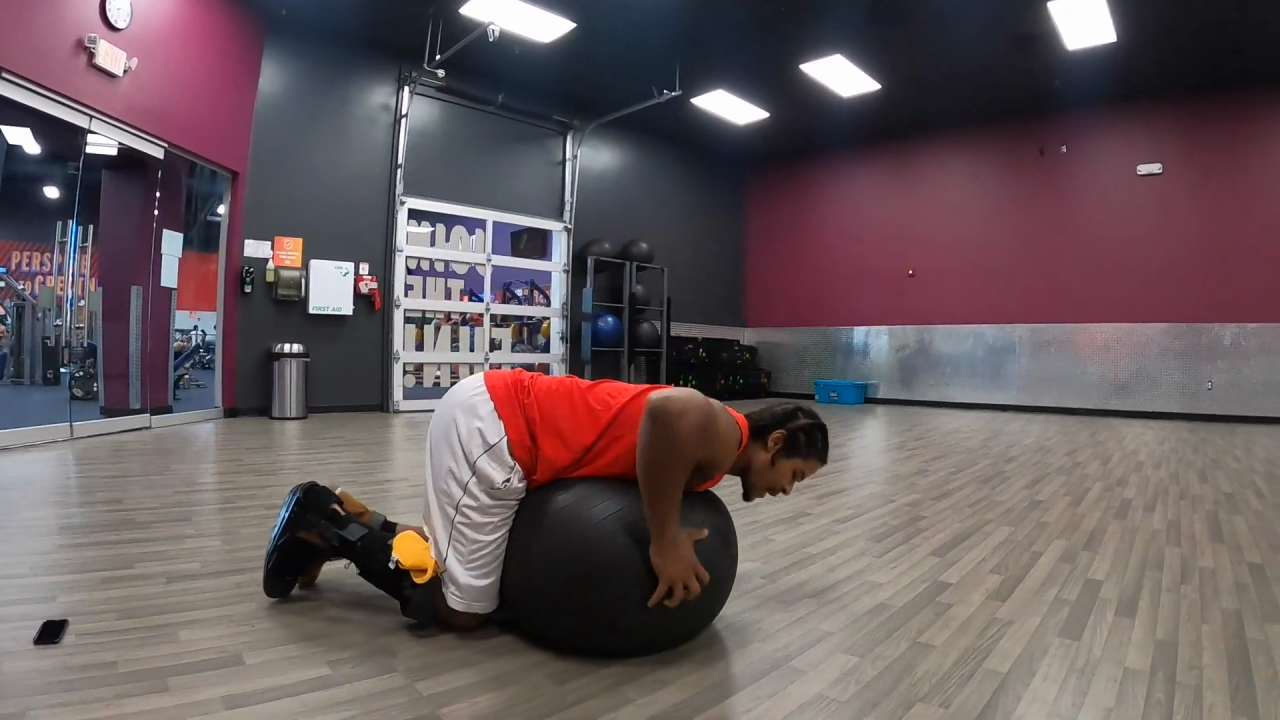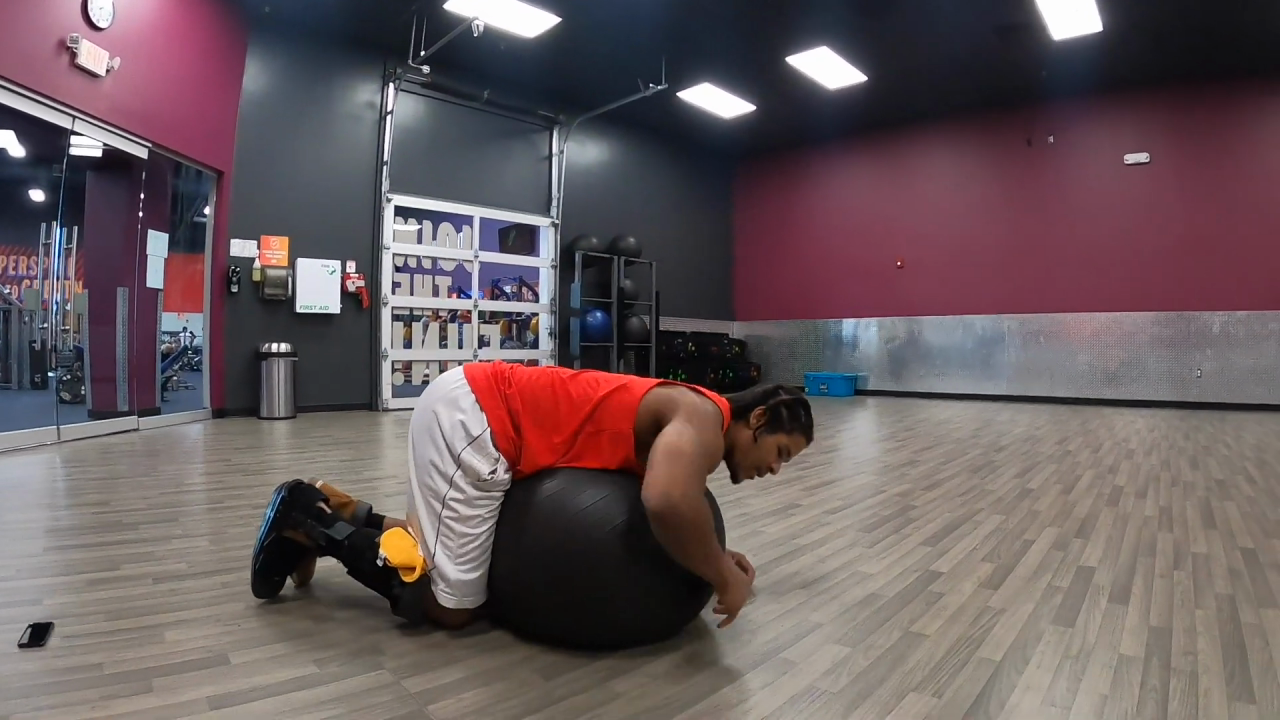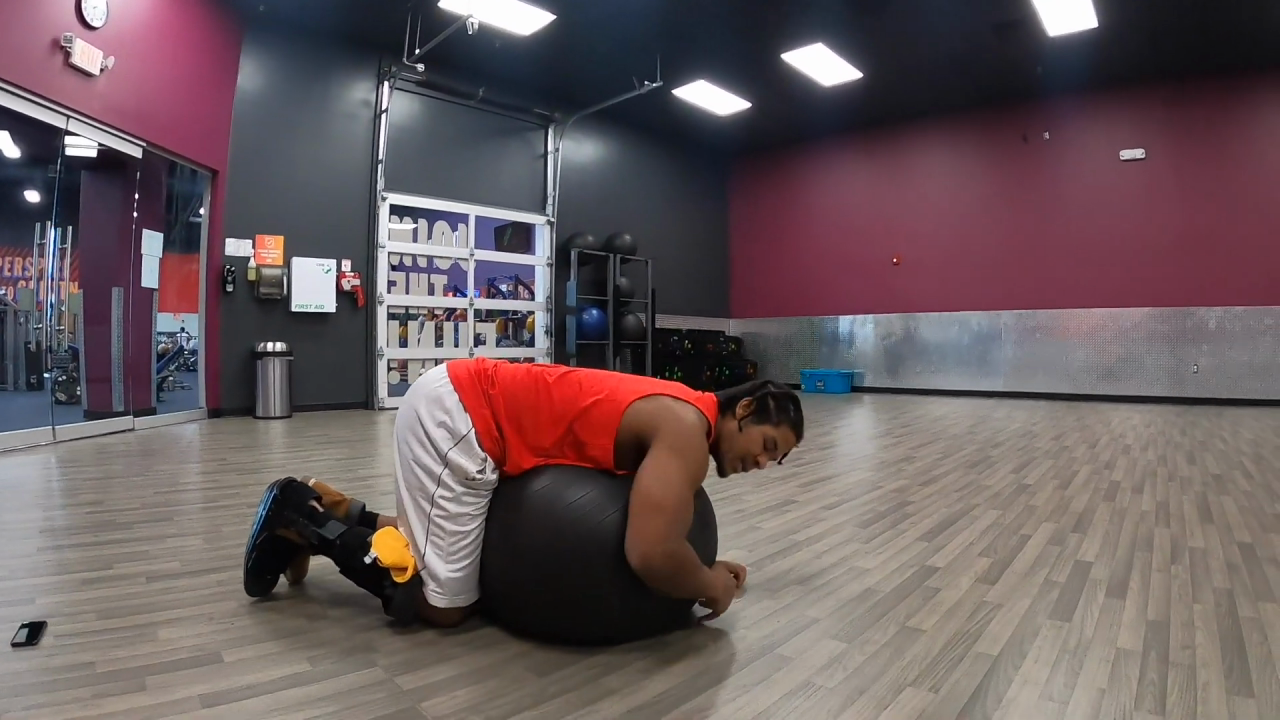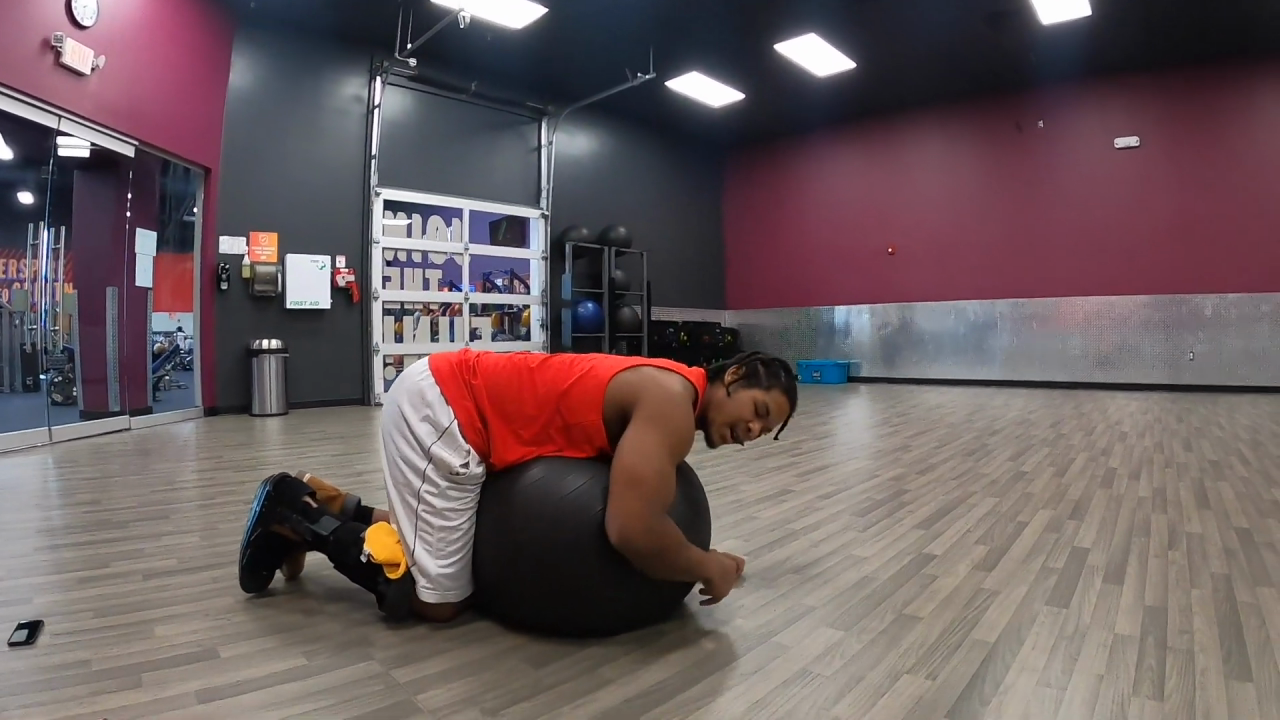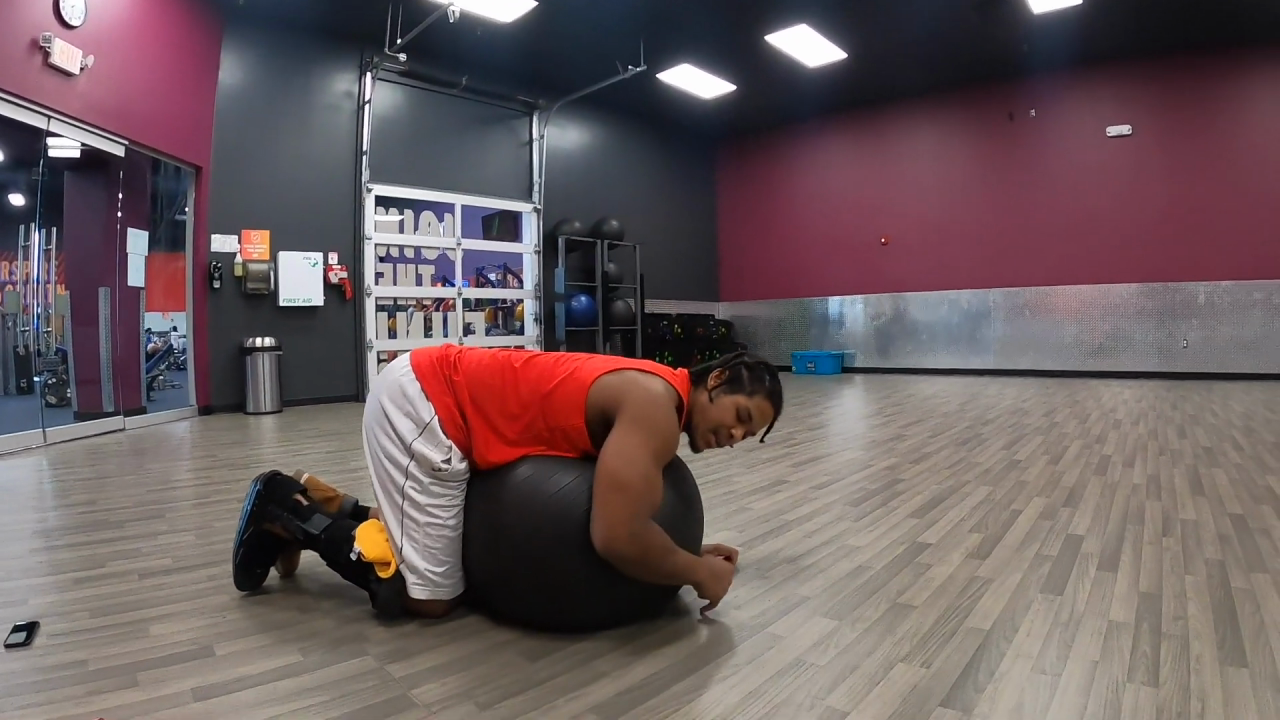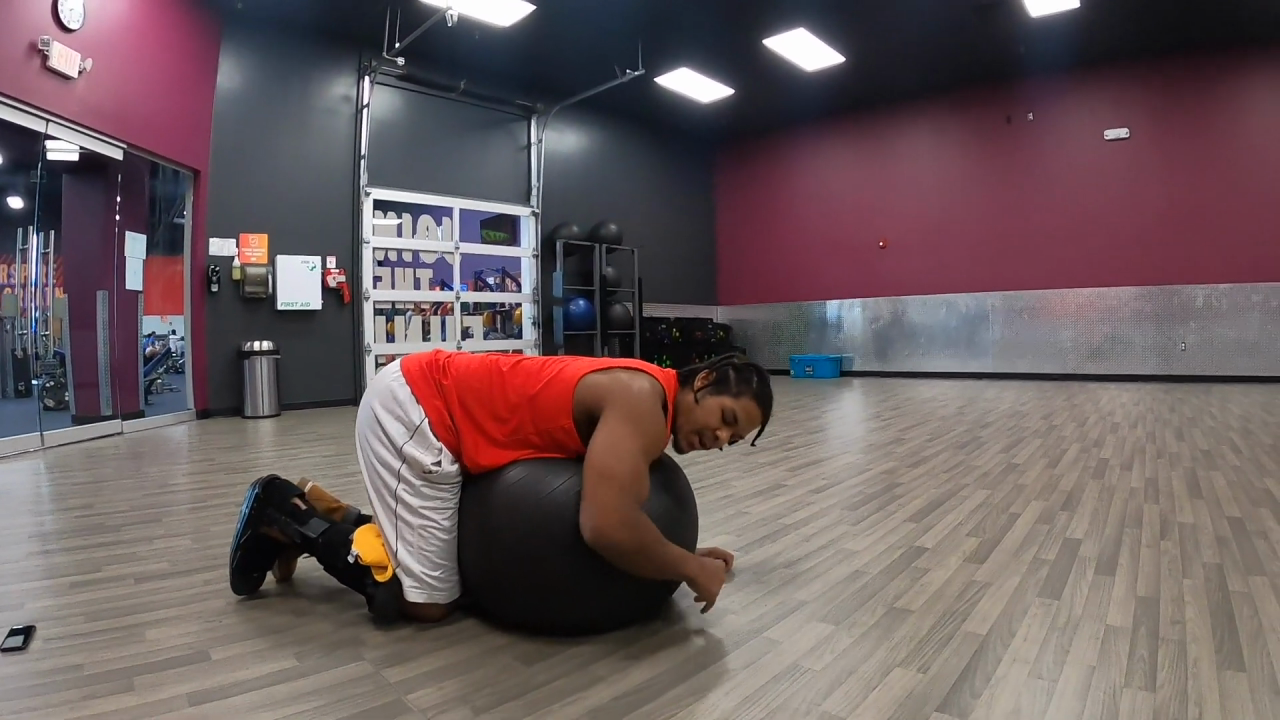
dt=0.2s
person 1, frame 1
left shoulder: (706, 444)
right shoulder: (721, 432)
right elbow: (672, 414)
right wrist: (667, 540)
left hip: (490, 411)
right hip: (487, 422)
left knee: (466, 559)
right knee: (460, 607)
left ankle: (349, 518)
right ankle: (324, 523)
person 1, frame 2
left shoulder: (684, 417)
right shoulder: (703, 420)
right elbow: (667, 502)
left wrist: (711, 558)
right wrist: (724, 576)
left hip: (471, 405)
right hip: (470, 416)
right knee: (449, 604)
left ankle: (338, 511)
right ankle: (310, 519)
person 1, frame 3
left shoulder: (666, 417)
right shoulder: (686, 428)
right elbow: (649, 555)
left wrist: (702, 568)
right wrist: (710, 586)
left hip: (457, 402)
right hip: (455, 414)
left knee: (455, 552)
right knee: (443, 603)
left ankle: (332, 509)
right ankle: (302, 518)
person 1, frame 4
left shoulder: (663, 396)
right shoulder: (673, 401)
left elbow: (632, 508)
right elbow: (631, 530)
left wrist: (698, 554)
right wrist: (707, 570)
left hip: (446, 396)
right hip: (439, 407)
right knee: (437, 599)
left ankle: (330, 505)
right ankle: (295, 514)
person 1, frame 5
left shoulder: (651, 401)
right shoulder: (655, 405)
left elbow: (622, 510)
right elbow: (617, 537)
left wrist: (688, 552)
right wrist: (699, 574)
left hip: (429, 393)
right hip: (421, 402)
left knee: (460, 551)
right knee: (429, 596)
left ankle: (325, 505)
right ankle: (286, 510)
person 1, frame 6
left shoulder: (642, 410)
right shoulder: (641, 400)
right elbow: (603, 526)
left wrist: (679, 553)
right wrist: (686, 569)
left hip: (425, 402)
right hip: (411, 406)
left knee: (462, 556)
right knee: (426, 600)
left ankle: (323, 511)
right ankle: (285, 515)
